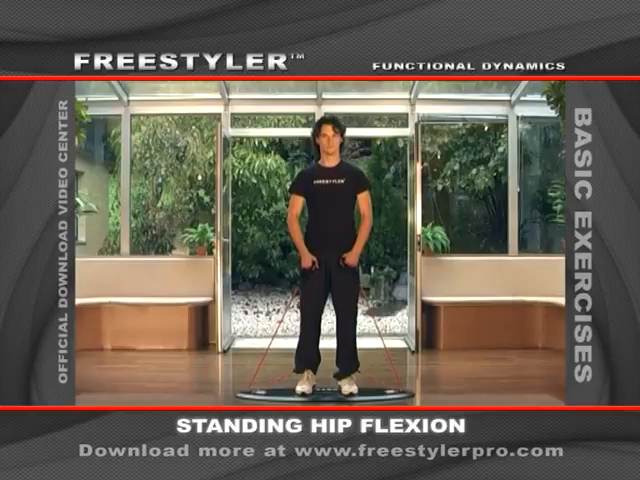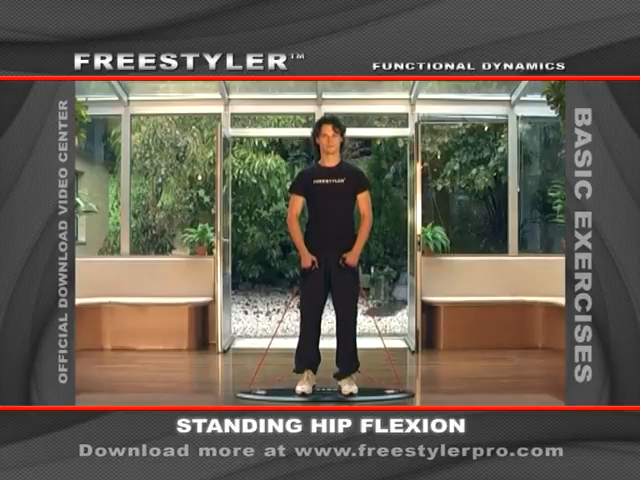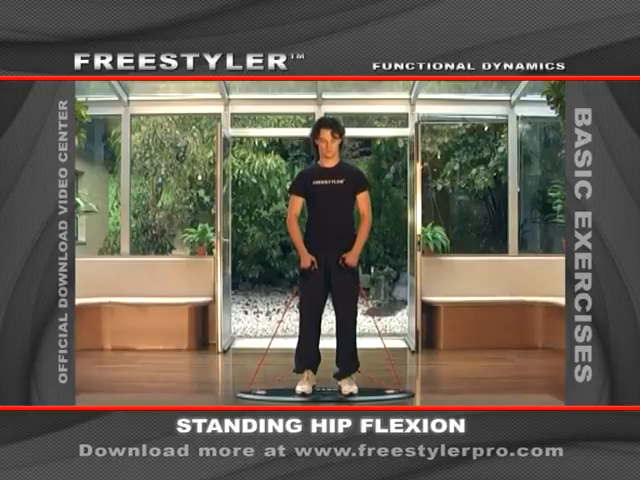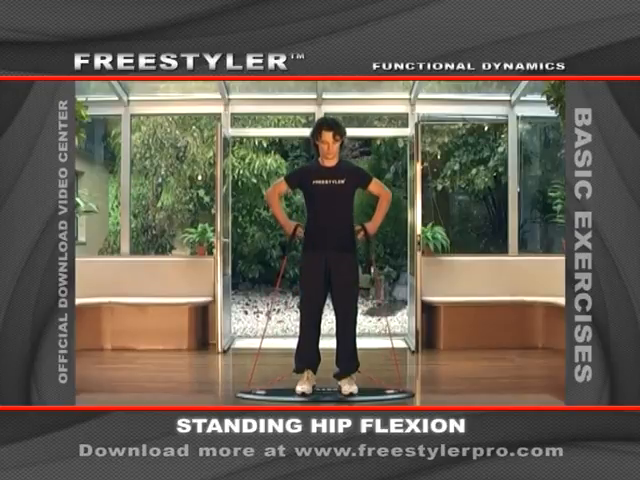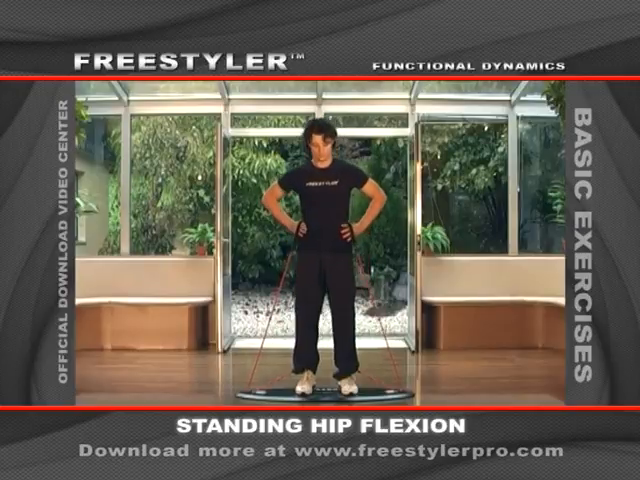
dt=0.7s
person 1, frame 1
left shoulder: (354, 175)
right shoulder: (306, 176)
left elbow: (367, 215)
right elbow: (292, 217)
left wrist: (356, 251)
right wrist: (303, 252)
left hip: (345, 256)
right hip: (314, 256)
left knee: (347, 316)
right knee: (309, 315)
left ankle: (347, 373)
right ankle: (306, 373)
person 1, frame 2
left shoulder: (354, 174)
right shoulder: (306, 176)
left elbow: (366, 216)
right elbow: (292, 216)
left wrist: (356, 251)
right wrist: (303, 252)
left hip: (345, 256)
right hip: (314, 257)
left knee: (346, 316)
right knee: (309, 315)
left ankle: (347, 373)
right ankle: (306, 373)
person 1, frame 3
left shoulder: (353, 174)
right shoulder: (305, 176)
left elbow: (366, 216)
right elbow: (292, 217)
left wrist: (355, 251)
right wrist: (302, 252)
left hip: (345, 256)
right hip: (313, 257)
left knee: (346, 316)
right knee: (309, 315)
left ankle: (347, 373)
right ankle: (306, 372)
person 1, frame 4
left shoulder: (353, 172)
right shoulder: (305, 173)
left elbow: (385, 194)
right elbow: (272, 193)
left wrist: (374, 225)
right wrist: (285, 223)
left hip: (345, 253)
right hip: (313, 254)
left knee: (346, 314)
right knee: (309, 314)
left ankle: (347, 373)
right ankle: (306, 372)
person 1, frame 5
left shoulder: (347, 172)
right shoulder: (298, 175)
left elbow: (379, 196)
right elbow: (268, 198)
left wrist: (361, 226)
right wrist: (290, 224)
left hip: (339, 253)
right hip: (308, 253)
left knee: (343, 314)
right knee: (306, 314)
left ankle: (347, 373)
right ankle: (306, 372)
